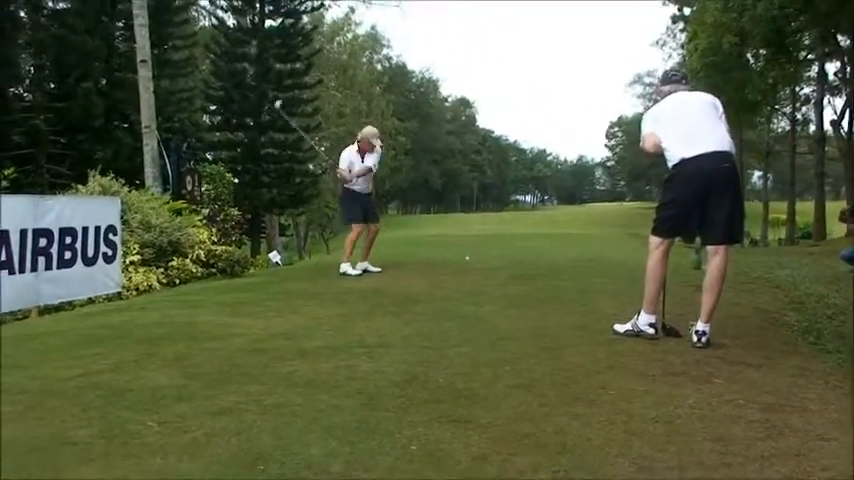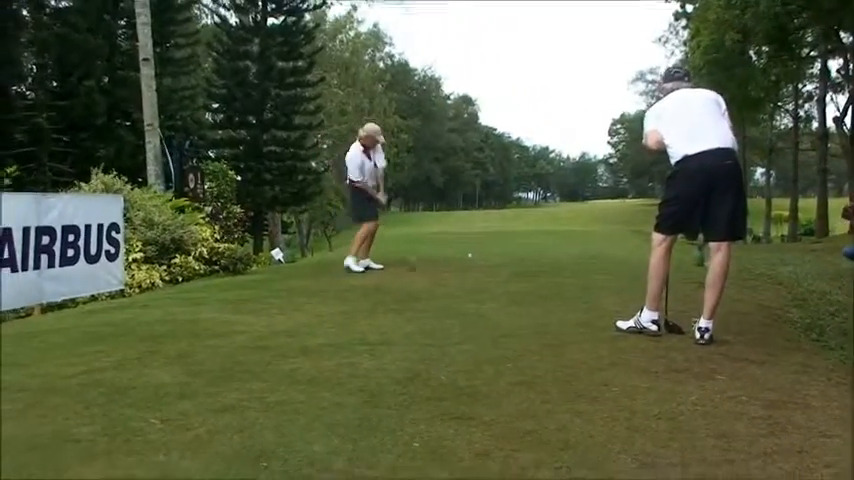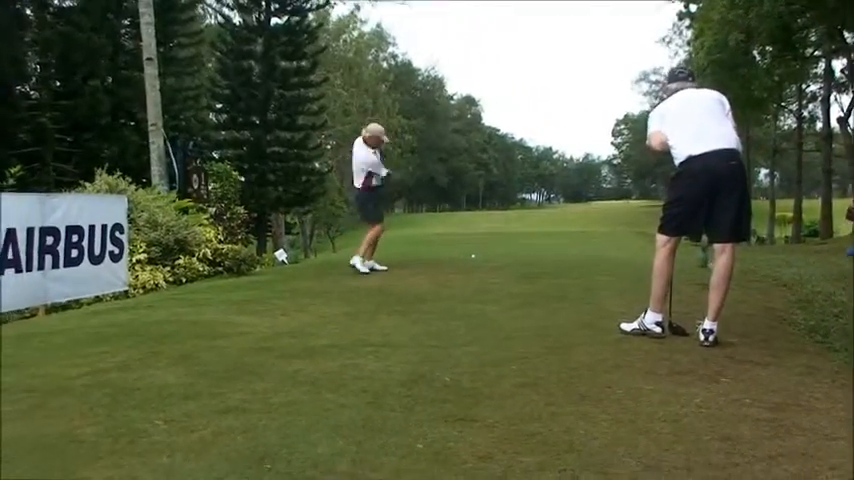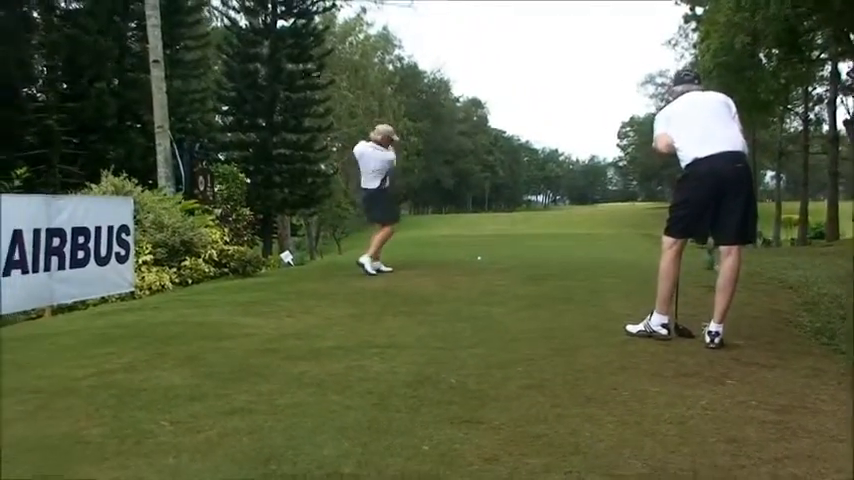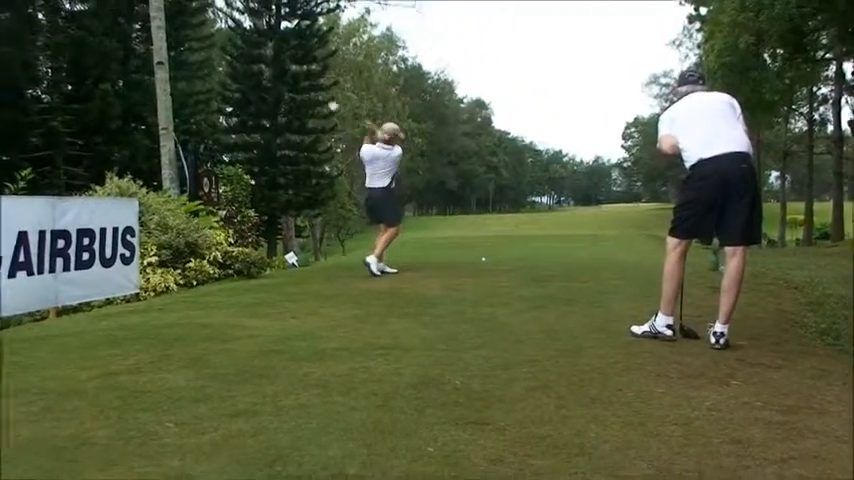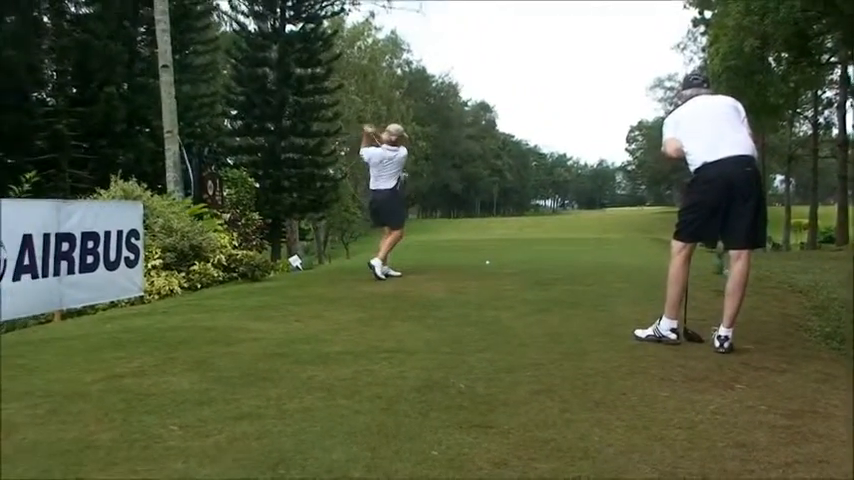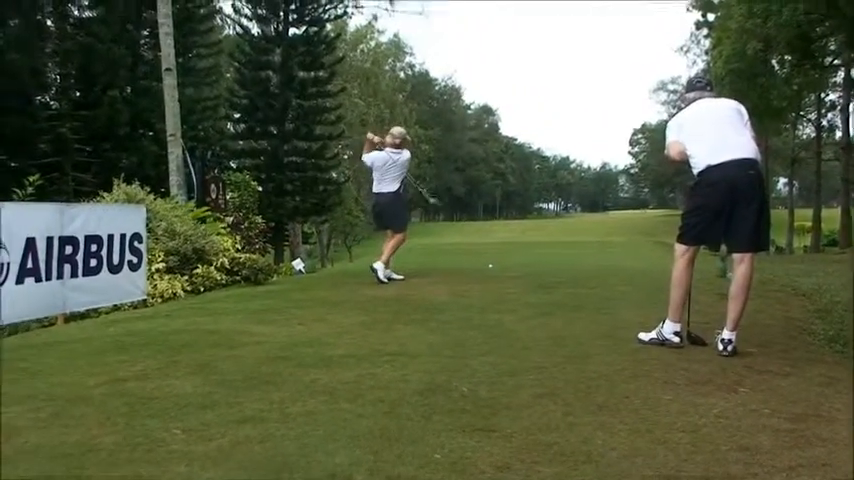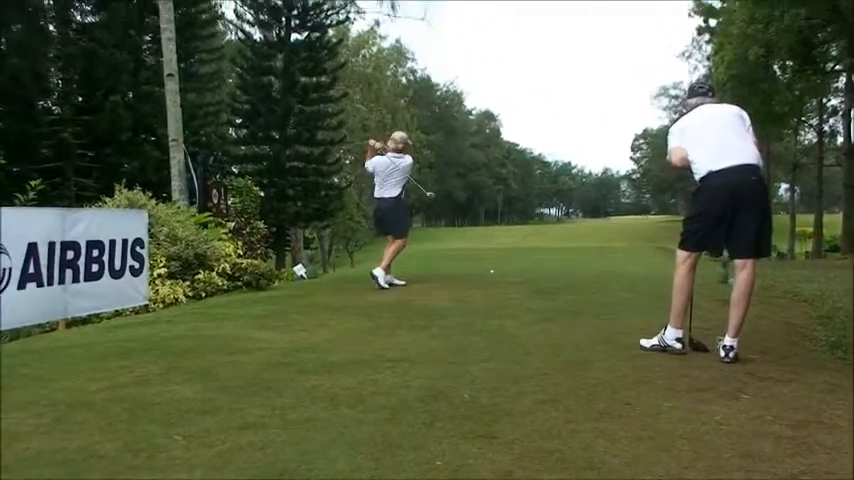
dt=0.1s
person 1, frame 1
left shoulder: (655, 111)
right shoulder: (709, 99)
left elbow: (651, 145)
right elbow: (727, 136)
left hip: (687, 169)
right hip: (724, 165)
left knee: (659, 242)
right knee: (718, 249)
left ankle: (646, 321)
right ankle: (702, 329)
person 1, frame 2
left shoulder: (657, 108)
right shoulder: (712, 96)
left elbow: (653, 142)
right elbow: (730, 133)
left hip: (690, 166)
right hip: (726, 161)
left knee: (661, 239)
right knee: (721, 245)
left ankle: (649, 318)
right ankle: (705, 326)
person 1, frame 3
left shoulder: (661, 109)
right shoulder: (716, 96)
left elbow: (657, 143)
right elbow: (734, 133)
left hip: (694, 166)
right hip: (730, 162)
left knee: (665, 240)
right knee: (725, 247)
left ankle: (653, 319)
right ankle: (709, 327)
person 1, frame 4
left shoulder: (667, 111)
right shoulder: (722, 99)
left elbow: (664, 146)
right elbow: (741, 136)
left hip: (700, 169)
right hip: (736, 165)
left knee: (672, 242)
right knee: (731, 249)
left ankle: (659, 321)
right ankle: (715, 329)
person 1, frame 5
left shoulder: (671, 112)
right shoulder: (726, 99)
left elbow: (668, 147)
right elbow: (745, 136)
left hip: (705, 170)
right hip: (741, 166)
left knee: (676, 244)
right knee: (736, 250)
left ankle: (664, 322)
right ankle: (720, 331)
person 1, frame 6
left shoulder: (676, 115)
right shoulder: (731, 102)
left elbow: (673, 150)
right elbow: (750, 140)
left hip: (709, 173)
right hip: (746, 169)
left knee: (681, 247)
right knee: (741, 253)
left ankle: (668, 326)
right ankle: (725, 334)
person 1, frame 7
left shoulder: (679, 119)
right shoulder: (734, 106)
left elbow: (676, 153)
right elbow: (753, 143)
left hip: (713, 176)
right hip: (749, 173)
left knee: (684, 250)
right knee: (744, 257)
left ankle: (671, 330)
right ankle: (728, 337)
person 1, frame 8
left shoulder: (681, 124)
right shoulder: (736, 111)
left elbow: (678, 159)
right elbow: (755, 148)
left hip: (714, 183)
right hip: (751, 178)
left knee: (686, 257)
right knee: (746, 263)
left ankle: (673, 336)
right ankle: (729, 344)
person 2, frame 1
left shoulder: (376, 152)
right shoulder: (348, 153)
left elbow: (368, 169)
right elbow: (343, 174)
left wrist: (351, 175)
right wrist: (344, 175)
left hip: (366, 194)
right hip: (351, 195)
left knee: (374, 228)
right knee: (357, 228)
left ankle: (363, 263)
right ankle: (345, 265)
person 2, frame 2
left shoulder: (376, 147)
right shoulder: (353, 155)
left elbow: (380, 169)
right elbow: (358, 182)
left wrist: (381, 190)
right wrist: (376, 195)
left hip: (371, 191)
right hip: (359, 192)
left knee: (374, 225)
right knee: (368, 225)
left ankle: (364, 260)
right ankle: (350, 259)
person 2, frame 3
left shoulder: (359, 142)
right shoulder: (369, 158)
right elbow: (384, 175)
right wrist: (390, 173)
left hip: (365, 192)
right hip: (368, 193)
left knee: (375, 226)
right knee: (377, 227)
left ankle: (368, 261)
right ankle: (358, 258)
person 2, frame 4
left shoulder: (361, 147)
right shoulder: (388, 156)
left wrist: (375, 138)
left hip: (369, 193)
right hip: (379, 194)
left knee: (383, 227)
right knee: (388, 228)
left ankle: (375, 262)
right ankle: (367, 257)
person 2, frame 5
left shoulder: (368, 150)
right shoulder: (397, 153)
left wrist: (371, 133)
right wrist: (375, 131)
left hip: (371, 193)
right hip: (386, 194)
left knee: (383, 228)
right knee: (393, 229)
left ankle: (379, 264)
right ankle: (373, 258)
person 2, frame 6
left shoulder: (372, 153)
right shoulder: (402, 153)
left elbow: (363, 151)
left wrist: (366, 134)
right wrist: (373, 134)
left hip: (375, 196)
right hip: (391, 196)
left knee: (387, 231)
right knee: (397, 232)
left ankle: (383, 267)
right ankle: (378, 260)
person 2, frame 7
left shoulder: (376, 156)
right shoulder: (406, 156)
left elbow: (365, 158)
left wrist: (369, 141)
right wrist: (380, 141)
left hip: (378, 199)
right hip: (394, 199)
left knee: (390, 234)
right knee: (400, 235)
left ankle: (386, 270)
right ankle: (380, 264)
person 2, frame 8
left shoulder: (378, 161)
right shoulder: (408, 162)
left elbow: (368, 166)
left wrist: (372, 148)
right wrist: (382, 147)
left hip: (380, 204)
right hip: (395, 204)
left knee: (391, 240)
right knee: (400, 241)
left ankle: (387, 276)
right ankle: (380, 270)
